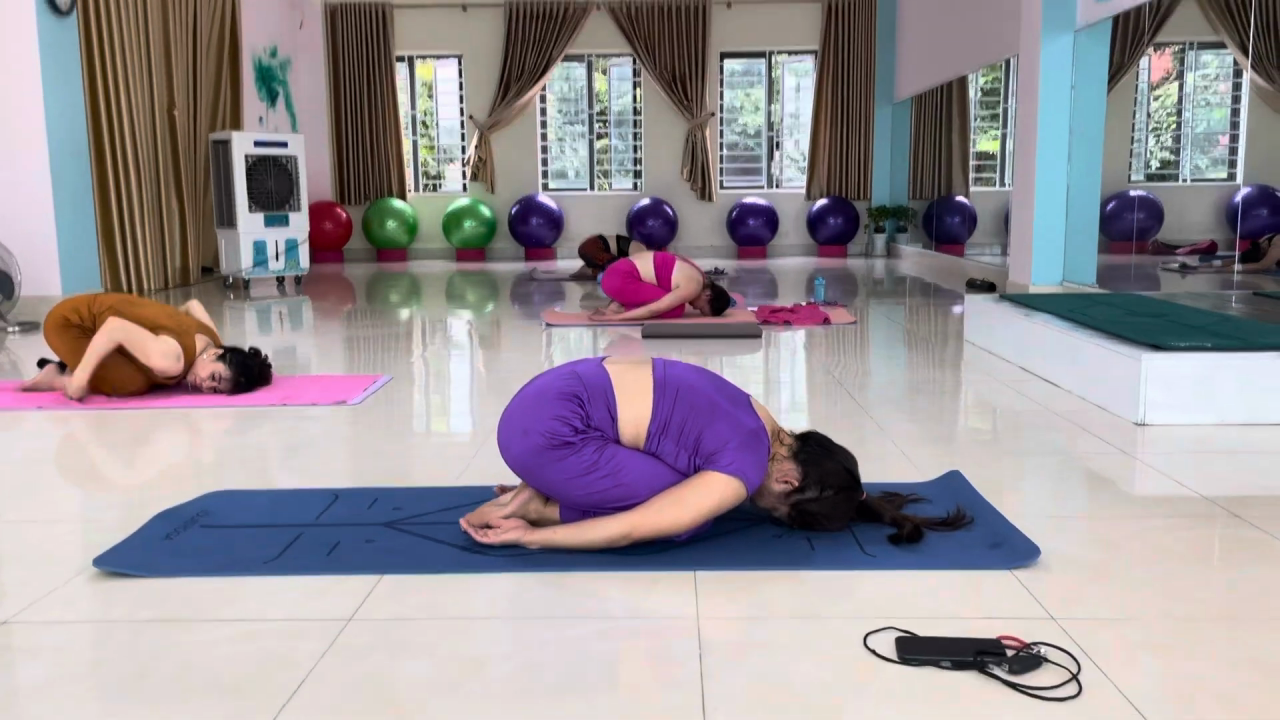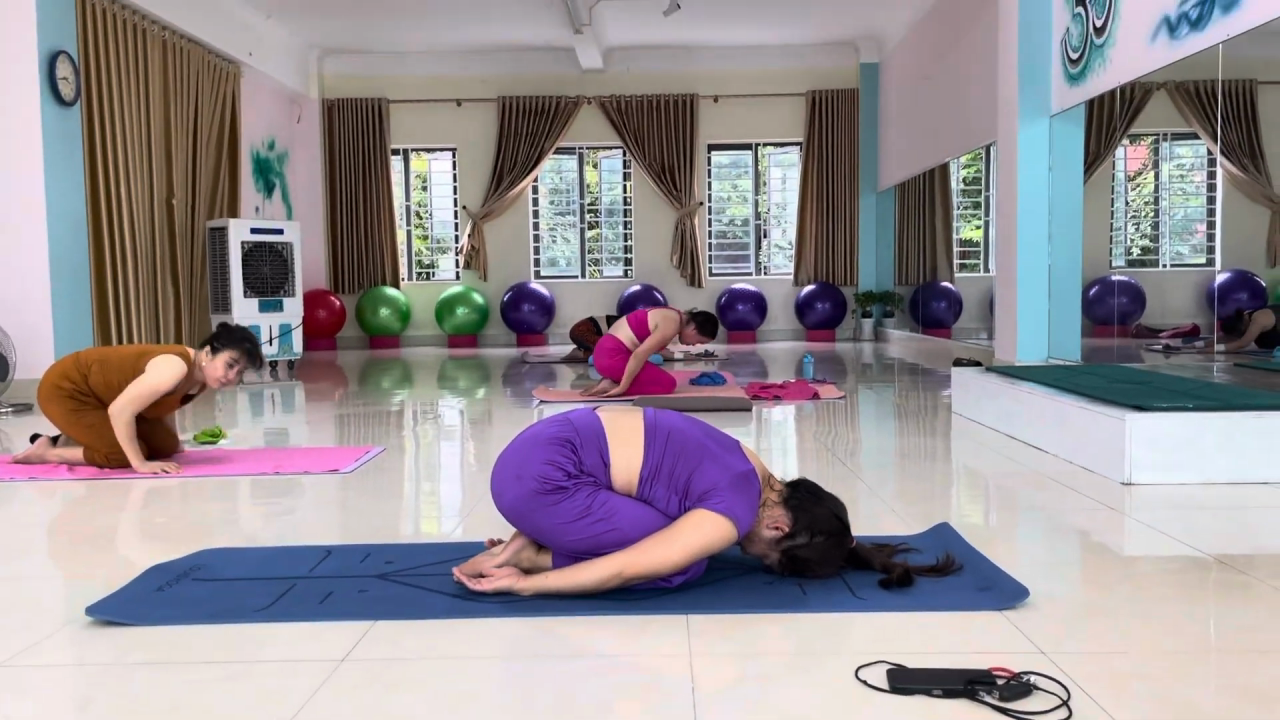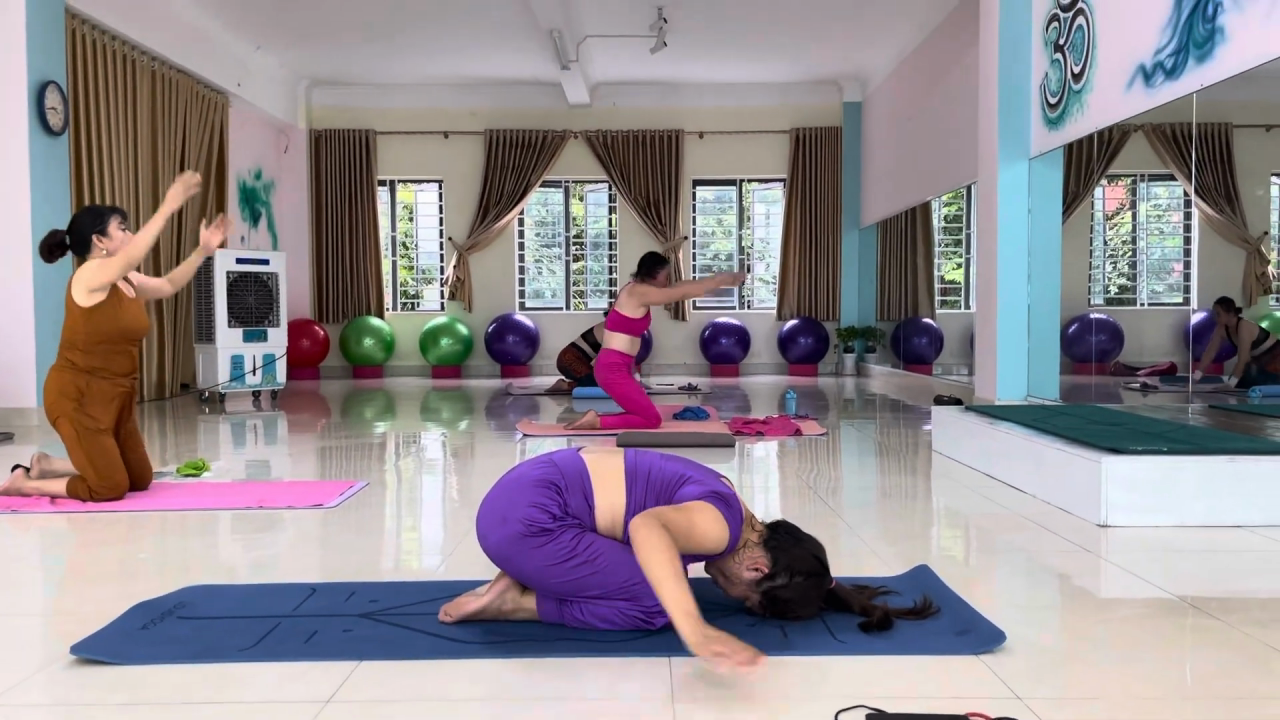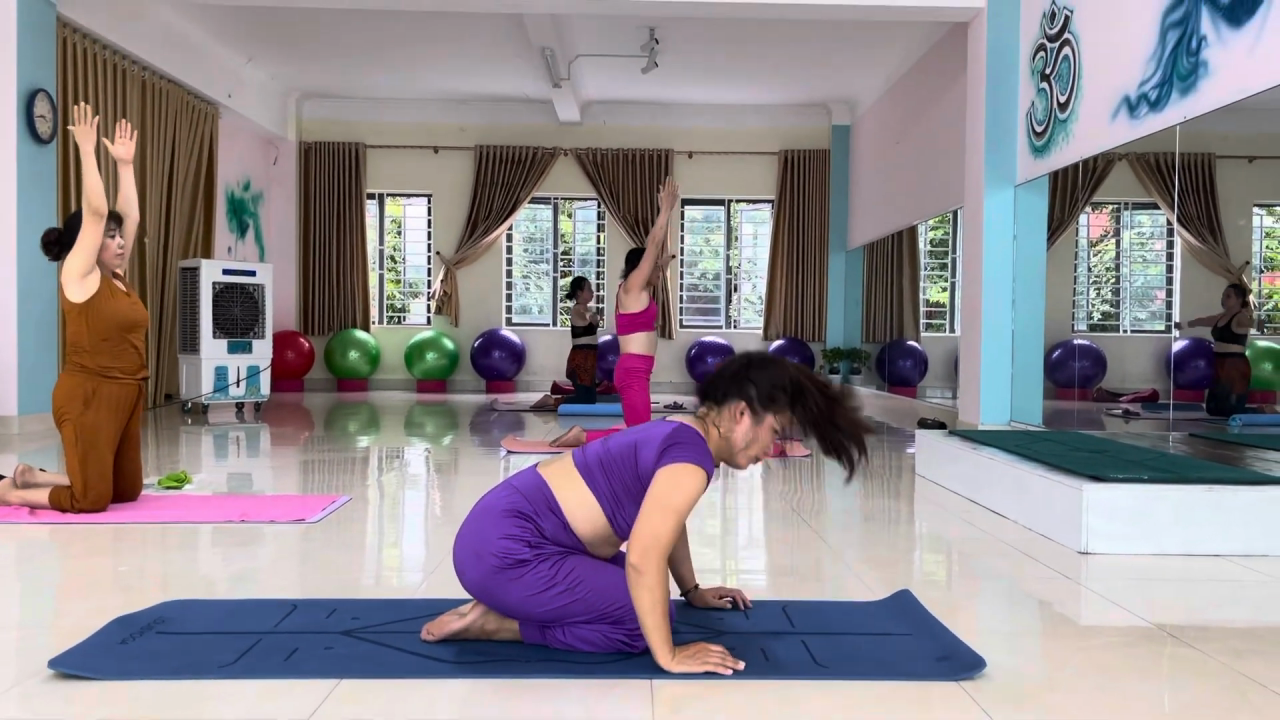
dt=1s
person 1, frame 1
left shoulder: (752, 420)
right shoulder: (741, 471)
right elbow: (633, 529)
right wrist: (533, 536)
left hip: (549, 395)
right hip: (545, 432)
left knee: (687, 493)
right knee: (689, 516)
left ankle: (542, 493)
right ankle: (538, 508)
person 1, frame 2
left shoulder: (743, 468)
right shoulder: (733, 512)
right elbow: (625, 570)
right wrist: (527, 585)
left hip: (544, 448)
right hip: (539, 476)
left knee: (665, 533)
right knee: (681, 564)
left ankle: (536, 543)
right ankle: (532, 559)
person 1, frame 3
left shoulder: (723, 504)
right shoulder: (722, 526)
right elbow: (648, 528)
right wrist: (696, 631)
left hip: (529, 491)
right hip: (525, 519)
left knee: (666, 584)
right knee: (659, 602)
left ankle: (525, 582)
right ankle: (516, 602)
person 1, frame 4
left shoulder: (681, 433)
right shoulder: (690, 456)
left elbow: (668, 526)
right elbow: (646, 561)
left wrist: (693, 591)
right wrist: (668, 655)
left hip: (517, 532)
right hip: (503, 551)
left knee: (646, 602)
right knee: (640, 622)
left ankle: (509, 611)
right ankle: (497, 624)
person 2, frame 1
left shoulder: (209, 339)
right shoulder: (172, 361)
left elbow: (193, 304)
right elbow: (114, 327)
right wrist: (80, 377)
left hip: (96, 315)
right hip: (68, 321)
left knee: (164, 379)
right knee: (133, 383)
left ankle: (68, 367)
right ankle: (56, 379)
person 2, frame 2
left shoulder: (201, 376)
right shoulder: (175, 367)
left elbow: (165, 408)
right elbow: (118, 411)
right wrist: (139, 463)
left hip: (95, 392)
right hip: (65, 390)
left knee: (166, 448)
right knee: (123, 457)
left ankle: (78, 440)
right ankle: (47, 450)
person 2, frame 3
left shoulder: (125, 281)
right shoulder: (89, 274)
left elbow: (168, 285)
right elbow: (129, 258)
left wrist: (202, 250)
right wrist: (168, 208)
left hip: (114, 395)
right hip: (77, 396)
left knee: (140, 479)
right knee: (111, 487)
left ankle: (47, 466)
person 2, frame 4
left shoulder: (115, 276)
right shoulder: (79, 276)
left elbow: (131, 217)
right elbow: (95, 212)
left wrist: (125, 164)
right wrist: (87, 150)
left hip: (124, 396)
right hip: (88, 397)
left knee: (127, 491)
right knee: (91, 499)
person 3, frame 1
left shoulder: (694, 277)
right shoulder: (693, 286)
right elbow: (654, 310)
right wrist: (617, 317)
left hip: (617, 272)
right hip: (620, 279)
right knee: (676, 309)
left ankle: (619, 307)
right ankle: (619, 310)
person 3, frame 2
left shoulder: (672, 316)
right shoulder: (672, 323)
right elbow: (640, 354)
right wrist: (623, 387)
left hip: (607, 352)
right hip: (611, 356)
right knee: (668, 384)
left ankle: (612, 382)
right ankle: (614, 388)
person 3, frame 3
left shoulder: (637, 291)
right shoulder: (639, 293)
left elbow: (678, 289)
right elbow: (681, 293)
left wrist: (715, 280)
right wrist: (721, 281)
left hip: (615, 366)
right hip: (613, 369)
left knee: (646, 416)
right knee: (652, 420)
left ankle: (594, 419)
right ankle: (597, 422)
person 3, frame 4
left shoulder: (637, 289)
right shoulder: (634, 288)
left elbow: (656, 247)
right elbow: (652, 249)
left wrist: (666, 210)
right wrist: (665, 209)
left hip: (633, 370)
right hip: (633, 372)
left ankle: (583, 434)
right ankle: (583, 437)
